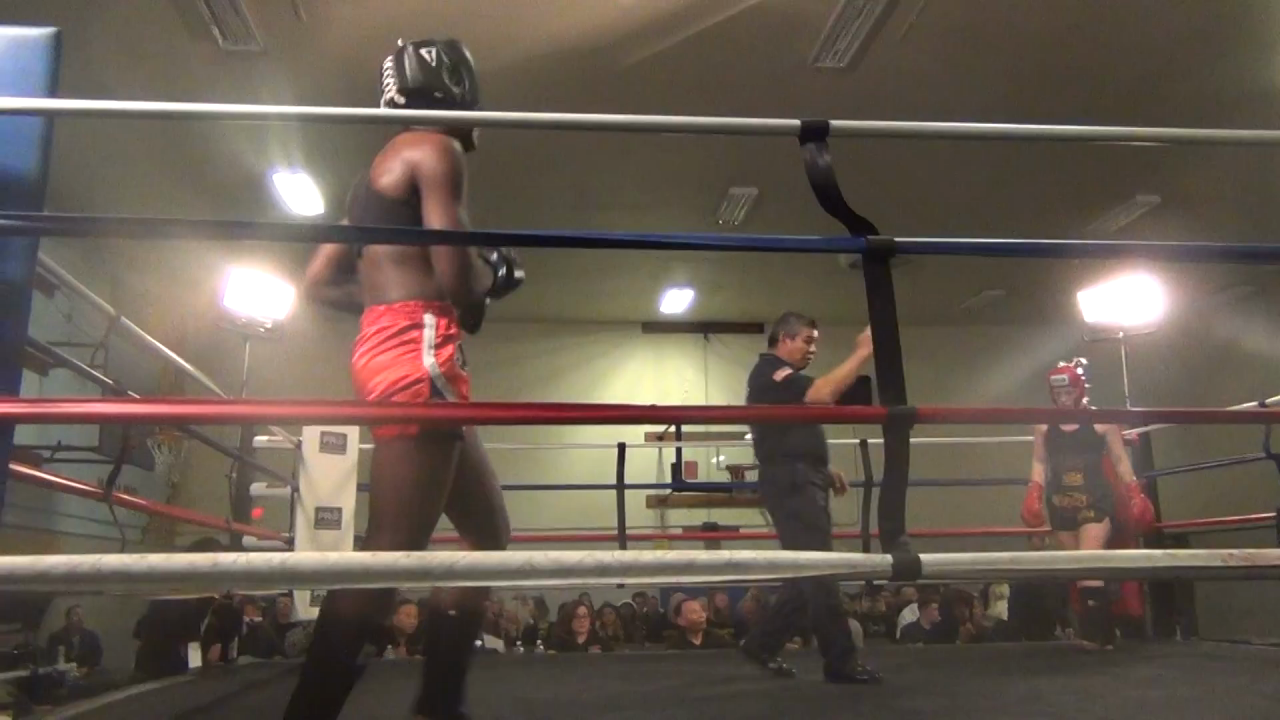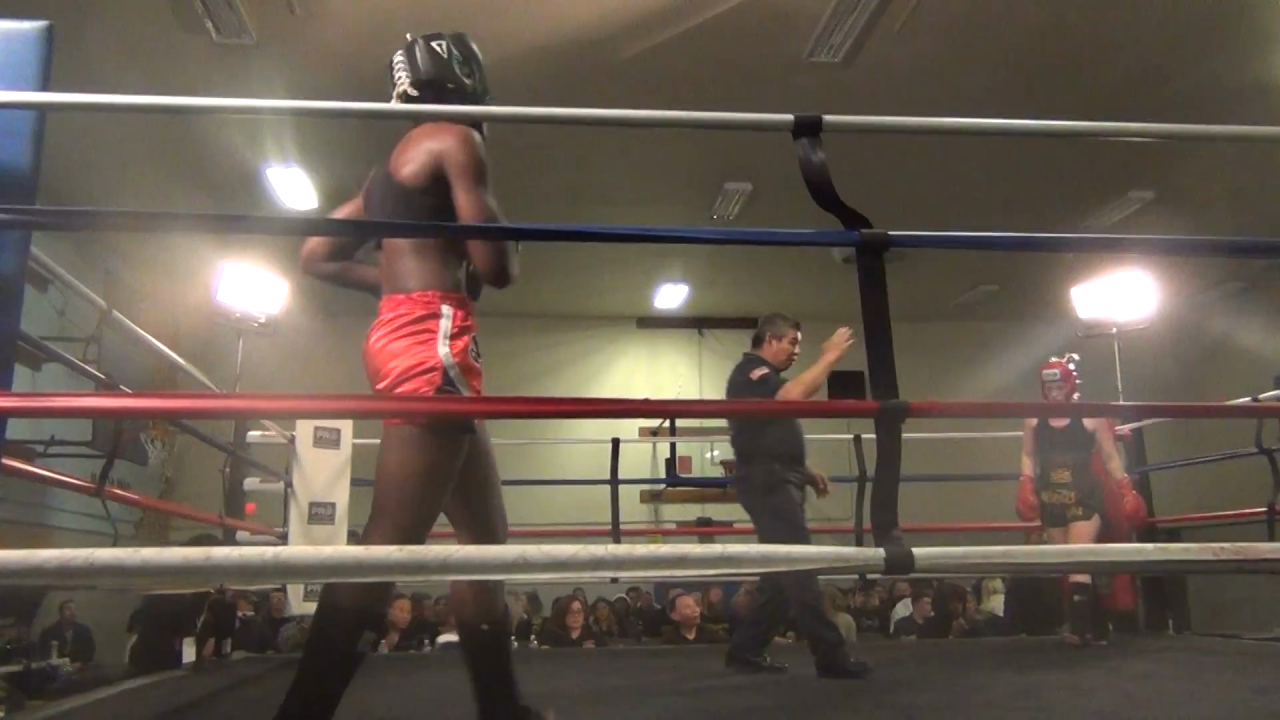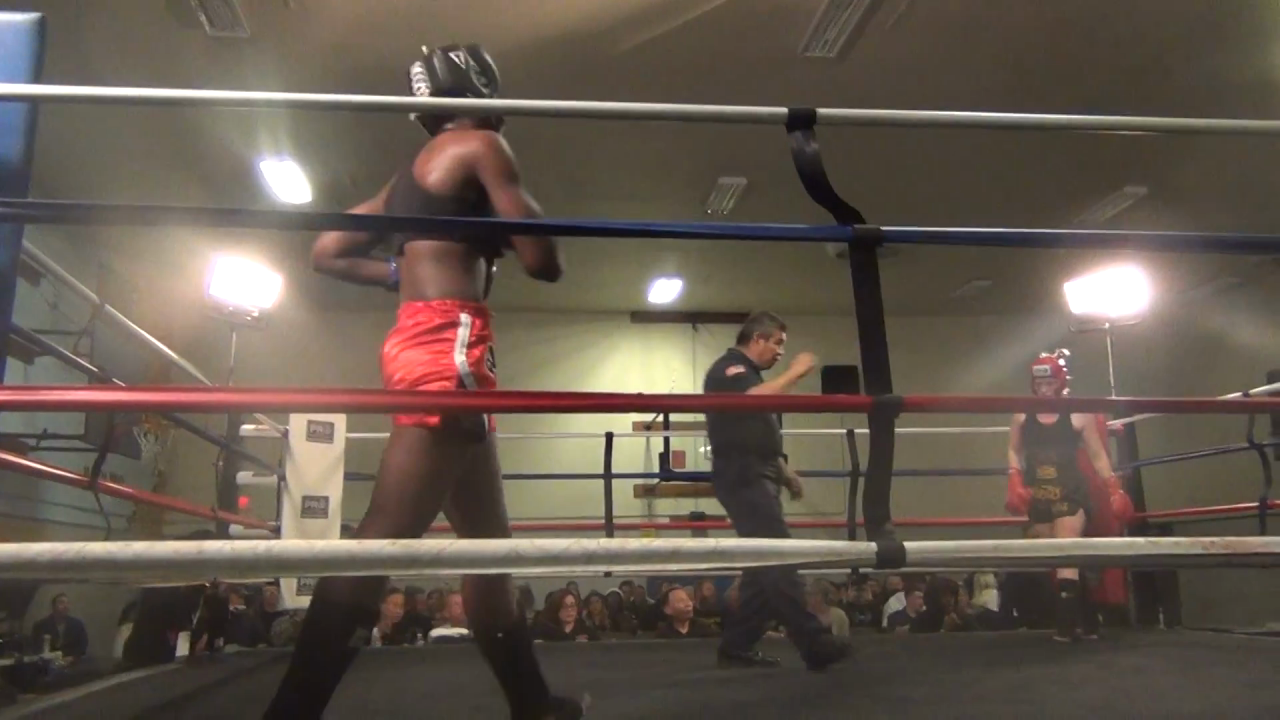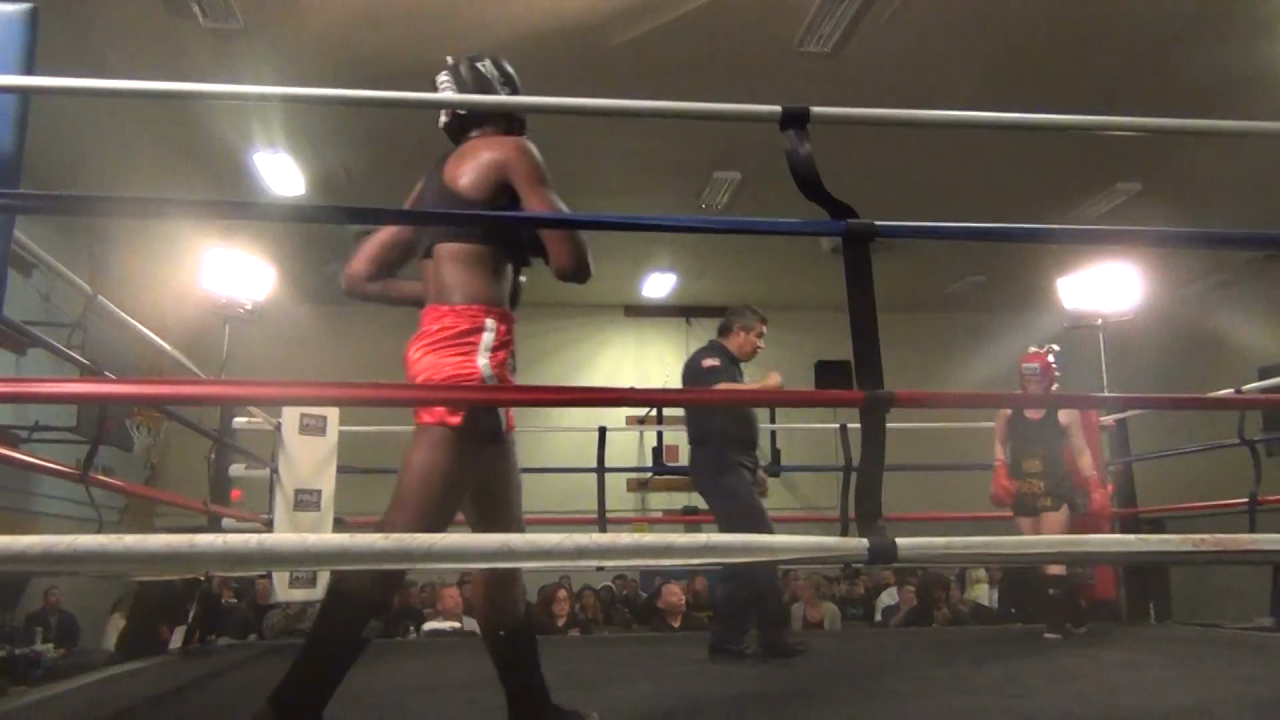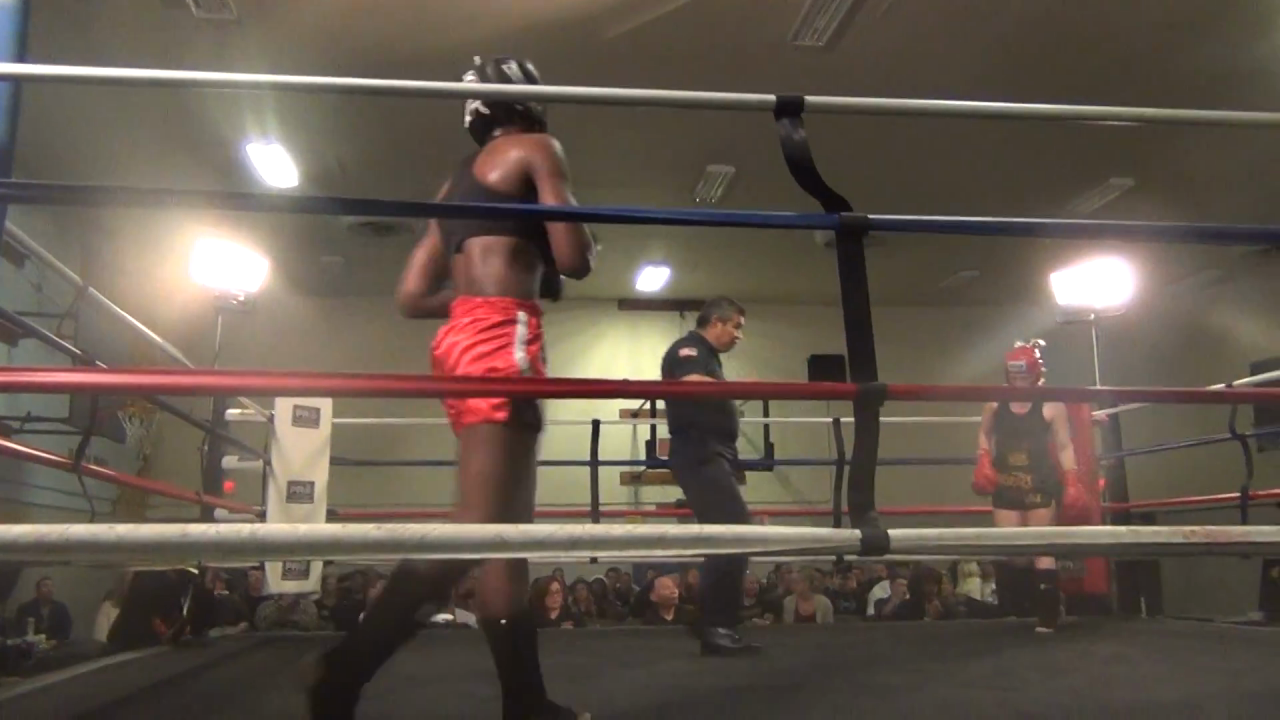
dt=0.1s
person 1, frame 1
left shoulder: (383, 168)
right shoulder: (436, 148)
left elbow: (321, 282)
right elbow: (454, 274)
right wrist: (491, 275)
left hip: (388, 346)
right hip: (415, 350)
left knee: (489, 534)
right knee: (392, 550)
person 1, frame 2
left shoulder: (395, 161)
right shoulder: (456, 138)
left elbow: (315, 255)
right elbow: (487, 259)
right wrist: (498, 256)
left hip: (399, 336)
right hip: (431, 342)
left knee: (485, 530)
right knee: (392, 539)
person 1, frame 3
left shoulder: (409, 172)
right shoulder: (483, 148)
left elbow: (326, 252)
right elbow: (541, 261)
right wrist: (506, 242)
left hip: (419, 342)
right hip: (449, 348)
left knee: (487, 536)
right knee: (386, 537)
person 1, frame 4
left shoulder: (434, 180)
right shoulder: (511, 153)
left elbow: (356, 277)
right elbow: (573, 263)
right wrist: (532, 242)
left hip: (439, 345)
right hip: (471, 347)
left knee: (501, 537)
right knee: (406, 534)
person 1, frame 5
left shoulder: (460, 182)
right shoulder: (537, 147)
left elbow: (410, 297)
right elbow: (575, 256)
right wrist: (568, 257)
left hip: (459, 340)
right hip: (497, 340)
left knee: (505, 525)
right knee: (480, 529)
person 2, frame 1
left shoulder: (780, 378)
right shoulder: (770, 372)
right elbow: (822, 395)
left wrist: (825, 469)
right wrist: (861, 355)
left hip: (802, 484)
right hip: (791, 485)
left knee: (807, 572)
right knee: (816, 571)
left ankle: (762, 645)
right ankle: (841, 662)
person 2, frame 2
left shoulder: (763, 376)
right shoulder: (751, 373)
right elbow: (794, 395)
left wrist: (806, 470)
right wrist: (828, 358)
left hip: (779, 482)
right hip: (767, 483)
left knee: (785, 571)
right knee: (797, 568)
left ankle: (745, 648)
right ankle: (832, 656)
person 2, frame 3
left shoulder: (748, 372)
right shoulder: (729, 368)
right elbow: (759, 398)
left wrist: (786, 473)
right wrist: (796, 371)
left hip: (755, 477)
right hip: (741, 477)
left knee: (765, 563)
left ankle: (736, 646)
right ankle: (816, 644)
person 2, frame 4
left shoulder: (730, 366)
right shoulder: (708, 359)
right elbow: (724, 394)
left wrist: (752, 466)
right wrist: (765, 386)
left hip: (733, 468)
right hip: (719, 467)
left ankle: (728, 639)
right ankle: (773, 635)
person 2, frame 5
left shoulder: (707, 357)
right shoulder: (688, 350)
right elbow: (694, 387)
left hip: (715, 456)
right hip: (700, 455)
left ankle: (719, 626)
right ankle: (712, 621)
person 3, frame 1
left shoulder: (1100, 421)
right shoulder: (1044, 425)
left elbow: (1119, 460)
right elbow: (1039, 462)
left wrist: (1135, 493)
right wrist: (1033, 494)
left hip: (1095, 501)
right hip: (1061, 504)
left ankle: (1091, 633)
right ankle: (1103, 633)
person 3, frame 2
left shoulder: (1090, 417)
right shoulder: (1034, 419)
left elbow: (1110, 457)
right elbow: (1028, 456)
left wrist: (1127, 491)
right wrist: (1026, 487)
left hip: (1084, 497)
right hip: (1051, 500)
right ankle: (1095, 629)
person 3, frame 3
left shoulder: (1079, 415)
right shoulder: (1022, 415)
left elbow: (1097, 454)
right elbow: (1014, 451)
left wrist: (1114, 487)
right wrist: (1015, 481)
left hip: (1070, 492)
right hip: (1038, 496)
left ankle: (1067, 626)
right ankle: (1087, 623)
person 3, frame 4
left shoulder: (1065, 411)
right shoulder: (1009, 407)
left elbow: (1080, 452)
right elbow: (1000, 443)
left wrist: (1095, 486)
right wrist: (1001, 474)
left hip: (1054, 487)
right hip: (1022, 489)
left ankle: (1056, 623)
right ankle: (1073, 615)
person 3, frame 5
left shoulder: (1052, 405)
right shoulder: (996, 401)
left elbow: (1065, 446)
right elbow: (985, 434)
left wrist: (1073, 481)
right wrist: (984, 462)
left hip: (1040, 481)
right hip: (1005, 483)
left ankle: (1048, 616)
right ankle: (1048, 606)
